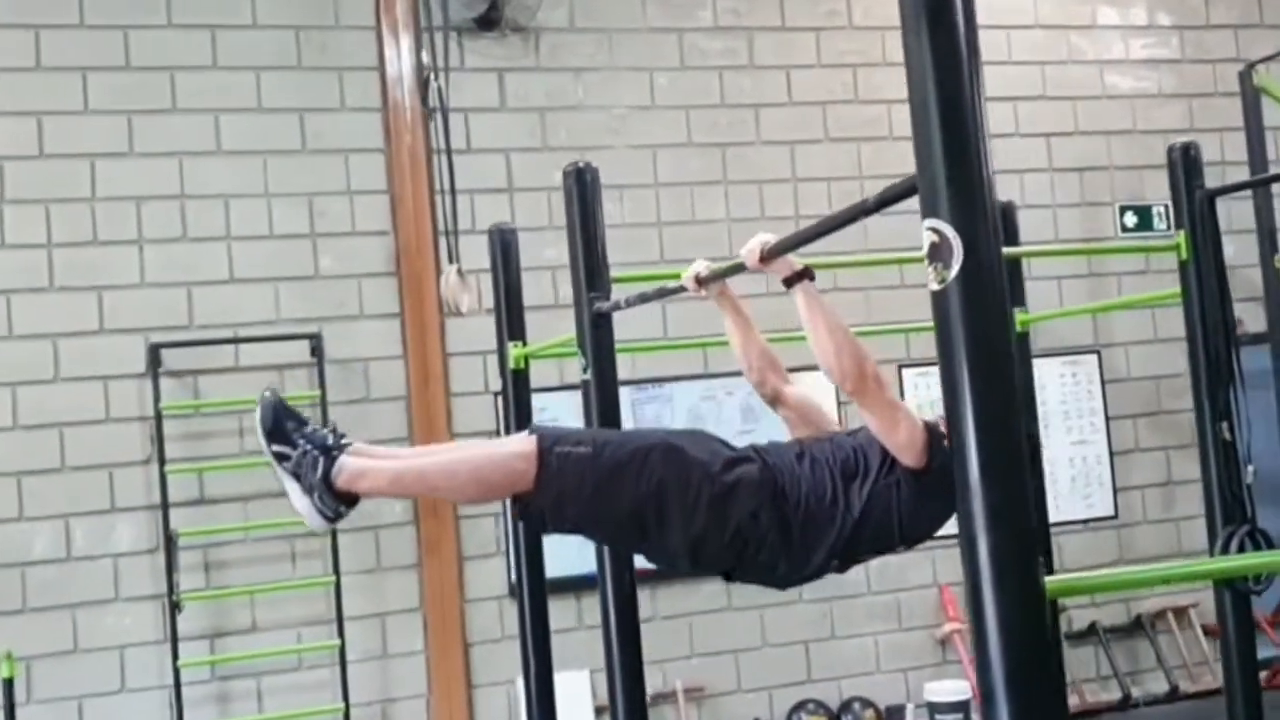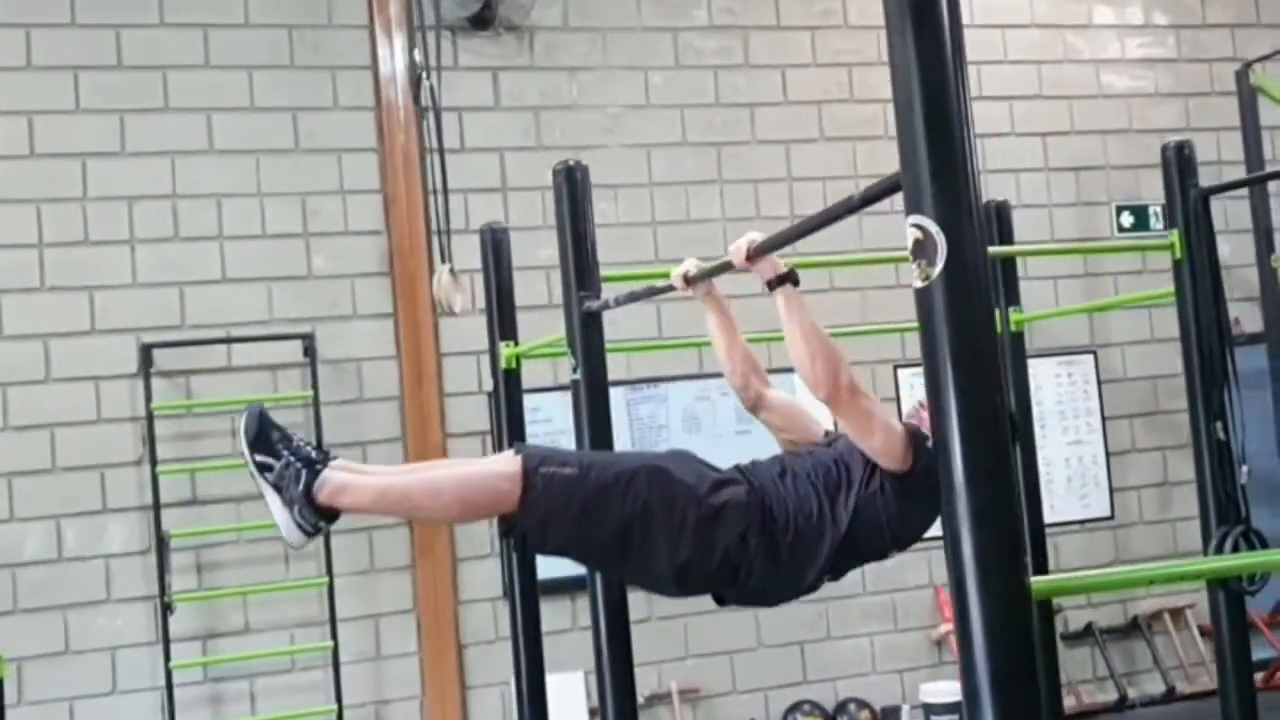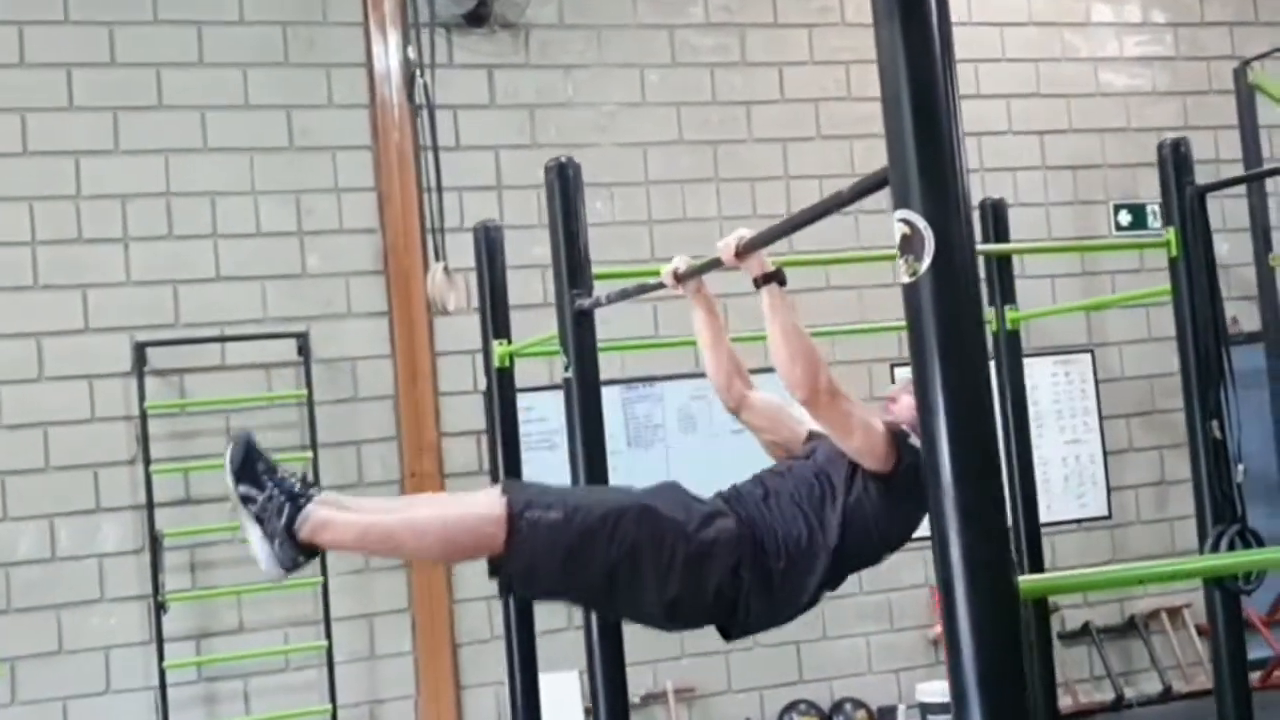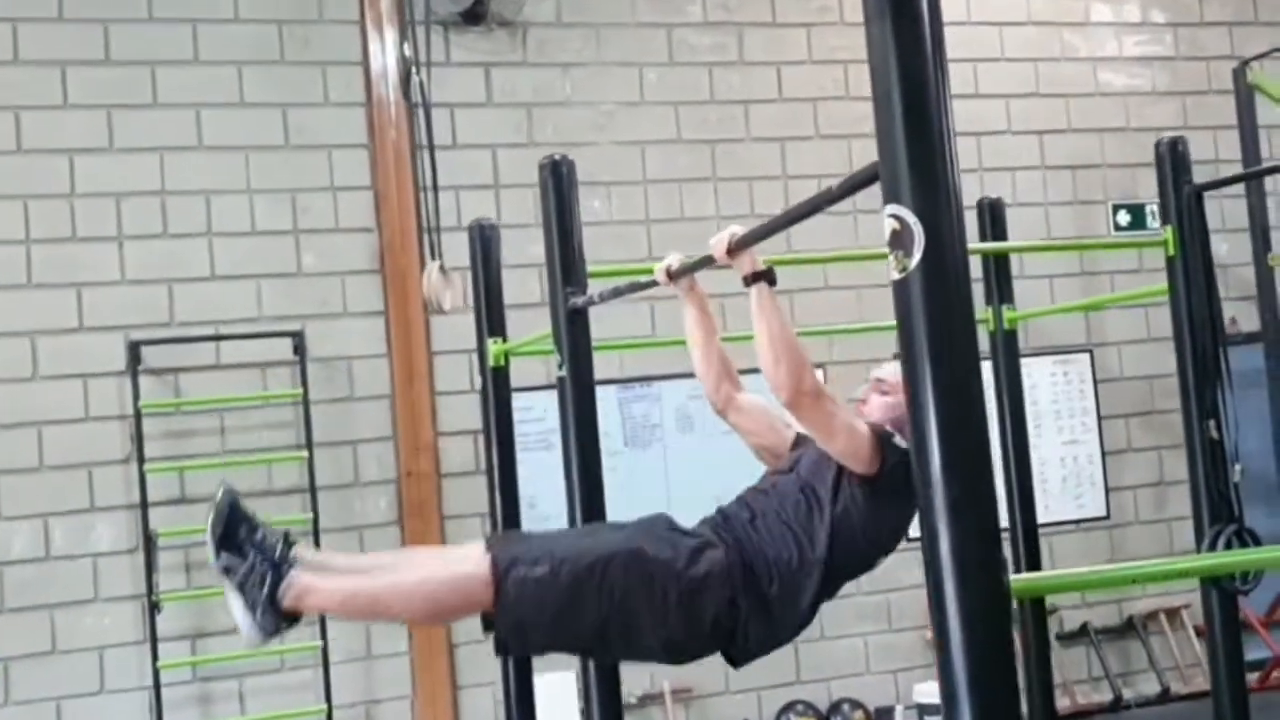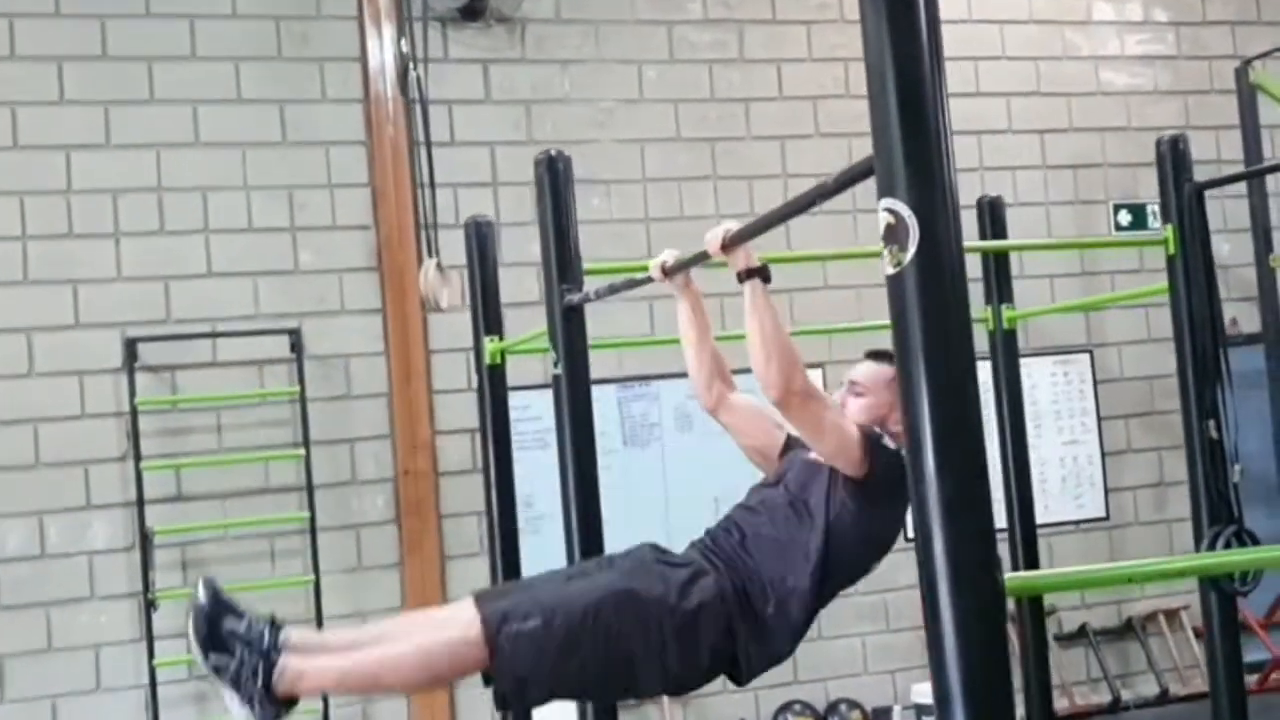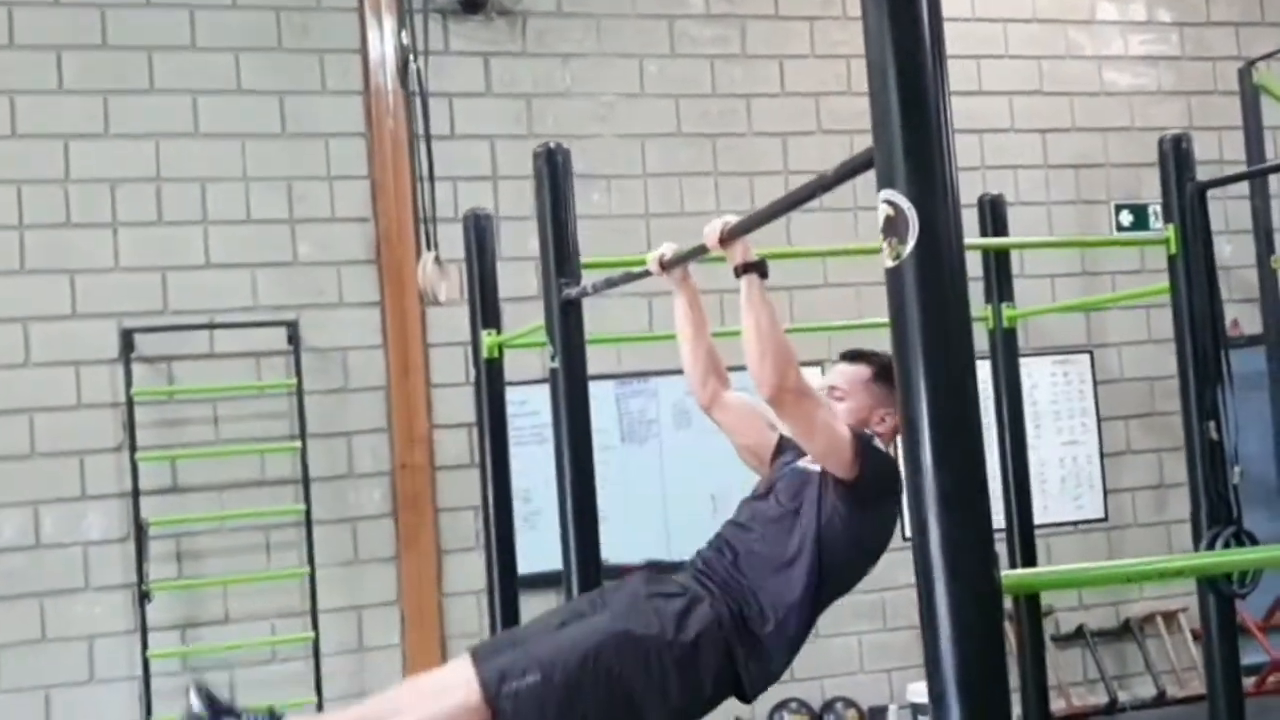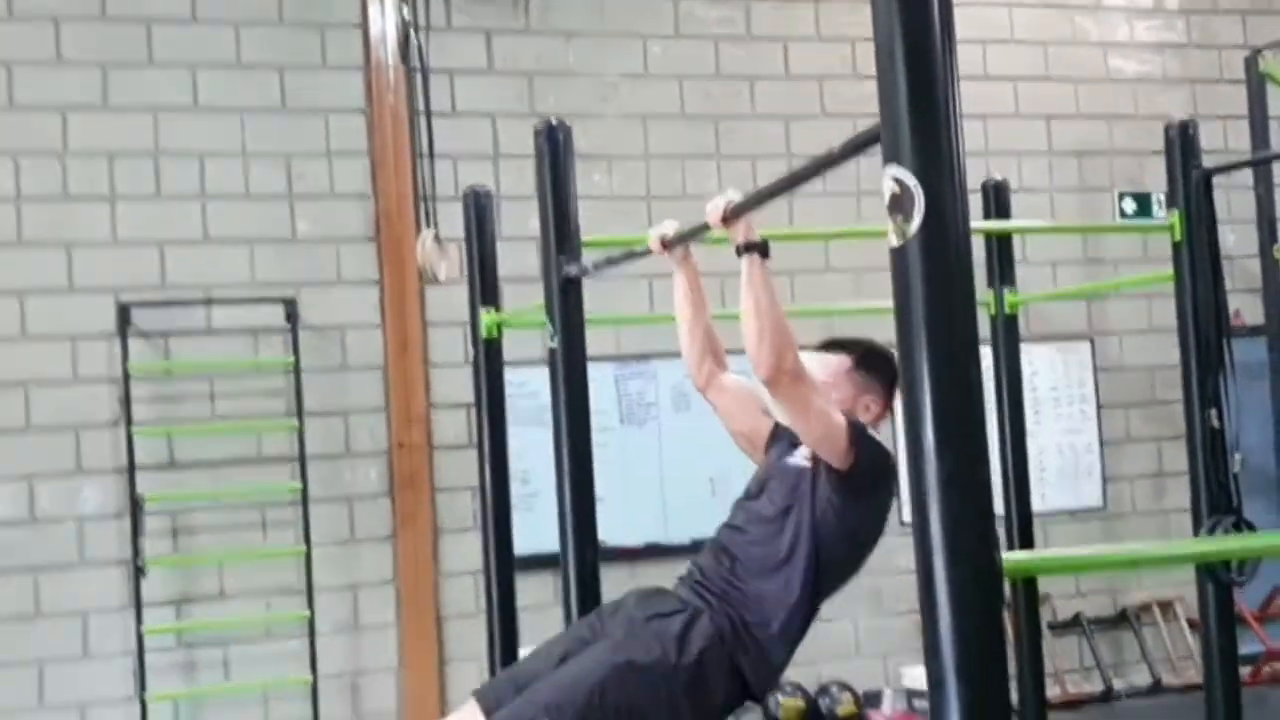
dt=0.1s
person 1, frame 1
left shoulder: (932, 467)
right shoulder: (872, 457)
left elbow: (856, 379)
right elbow: (774, 386)
left wrist: (795, 278)
right wrist: (724, 297)
left hip: (742, 505)
right hip: (731, 506)
left knee: (528, 457)
right knee: (523, 451)
left ankle: (340, 476)
right ankle: (346, 461)
person 1, frame 2
left shoulder: (914, 468)
right shoulder: (853, 451)
left elbow: (835, 386)
right elbow: (756, 392)
left wrist: (778, 280)
right wrist: (711, 297)
left hip: (728, 529)
right hip: (721, 523)
left knee: (516, 480)
right knee: (513, 476)
left ankle: (318, 492)
right ankle: (328, 476)
person 1, frame 3
left shoulder: (898, 471)
right shoulder: (834, 455)
left elbow: (813, 389)
right elbow: (739, 394)
left wrist: (766, 280)
right wrist: (699, 296)
left hip: (718, 557)
right hip: (706, 550)
left knee: (498, 520)
right knee: (492, 513)
left ankle: (304, 524)
right ankle: (312, 508)
person 1, frame 4
left shoulder: (886, 467)
right shoulder: (822, 453)
left elbow: (798, 387)
right elbow: (726, 395)
left wrist: (757, 278)
right wrist: (691, 295)
left hip: (707, 585)
right hip: (692, 559)
left knee: (483, 578)
right knee: (477, 565)
left ankle: (285, 588)
right ankle: (292, 569)
person 1, frame 5
left shoulder: (875, 473)
right shoulder: (809, 457)
left elbow: (786, 389)
right elbow: (717, 395)
left wrist: (750, 277)
right wrist: (686, 293)
left hip: (704, 611)
right hip: (682, 583)
left knee: (474, 636)
right knee: (464, 619)
right ankle: (286, 651)
person 1, frame 6
left shoulder: (863, 473)
right shoulder: (802, 462)
left elbow: (782, 389)
right elbow: (715, 392)
left wrist: (750, 270)
right wrist: (683, 285)
left hip: (701, 633)
right hip: (682, 602)
person 1, frame 7
left shoulder: (858, 465)
right shoulder: (794, 451)
left elbow: (778, 374)
right elbow: (708, 373)
left wrist: (749, 250)
right wrist: (683, 265)
left hip: (702, 642)
right hip: (677, 613)
